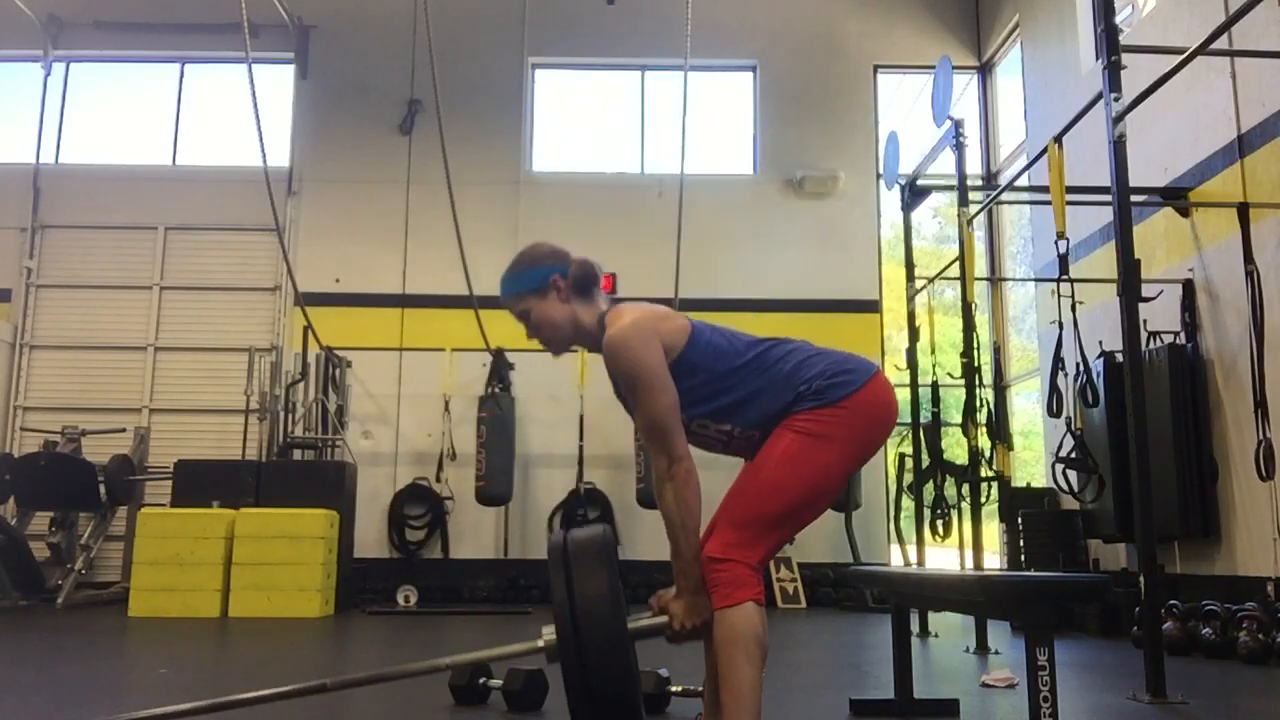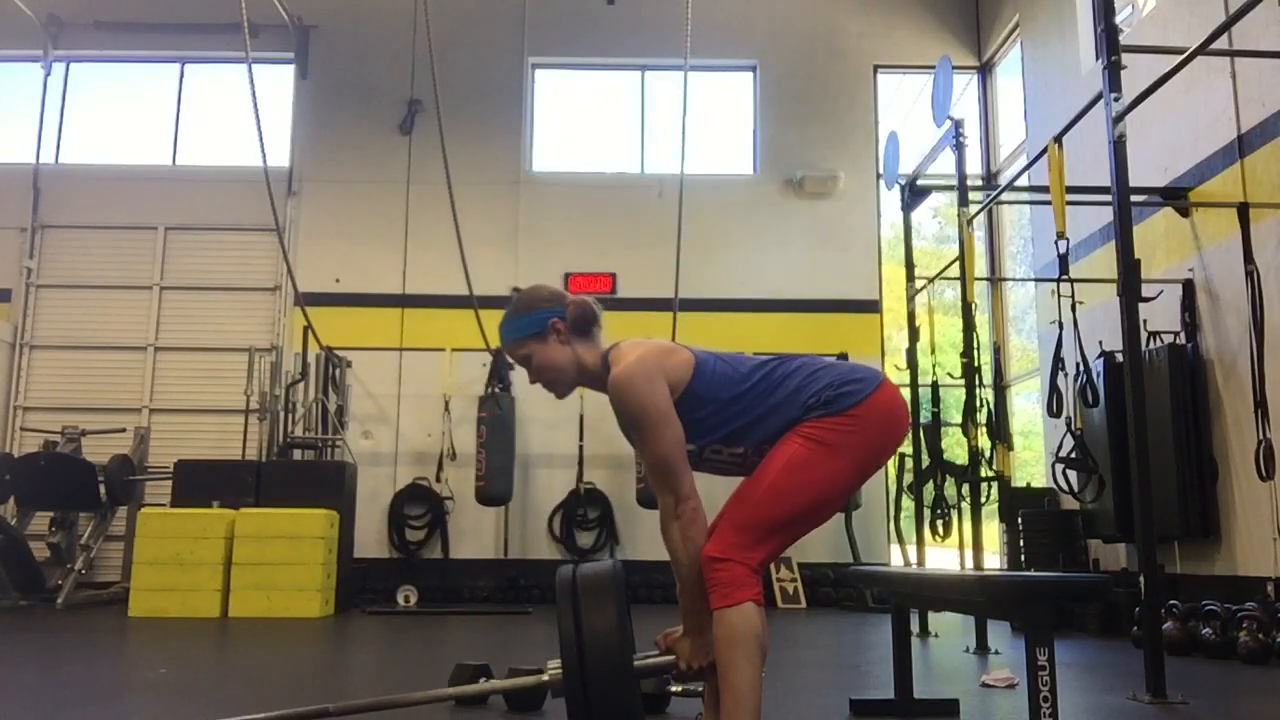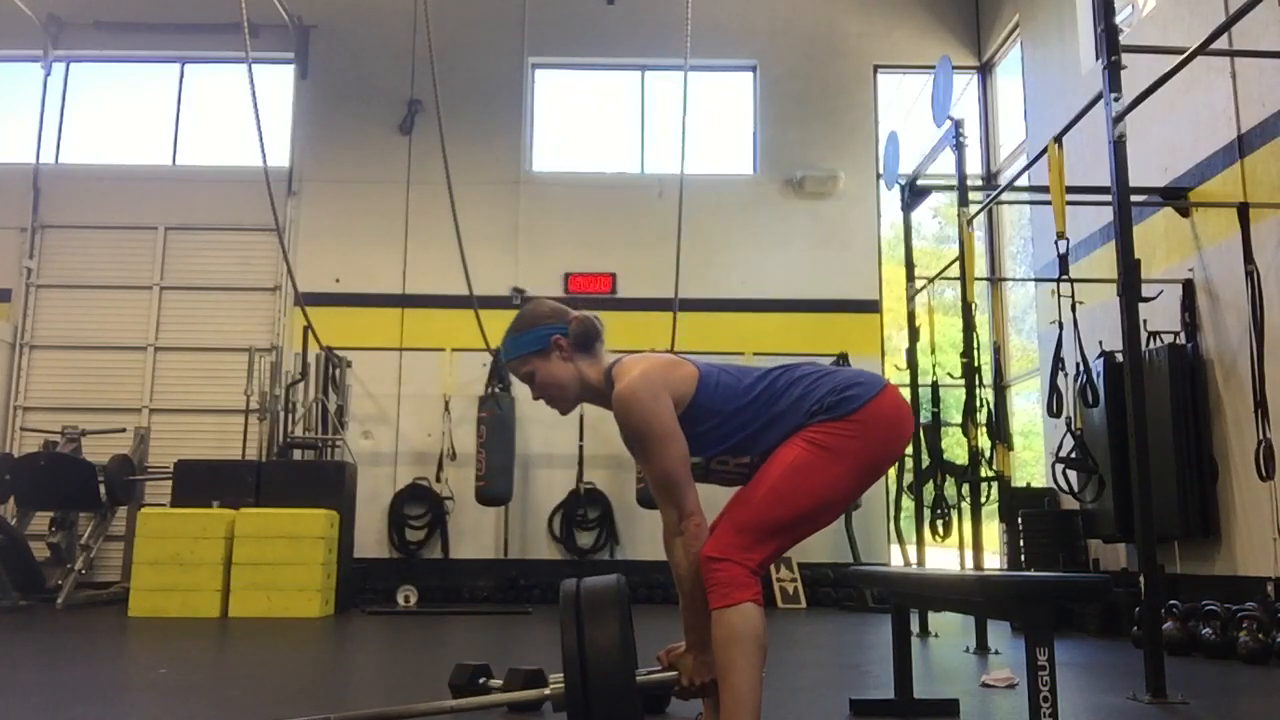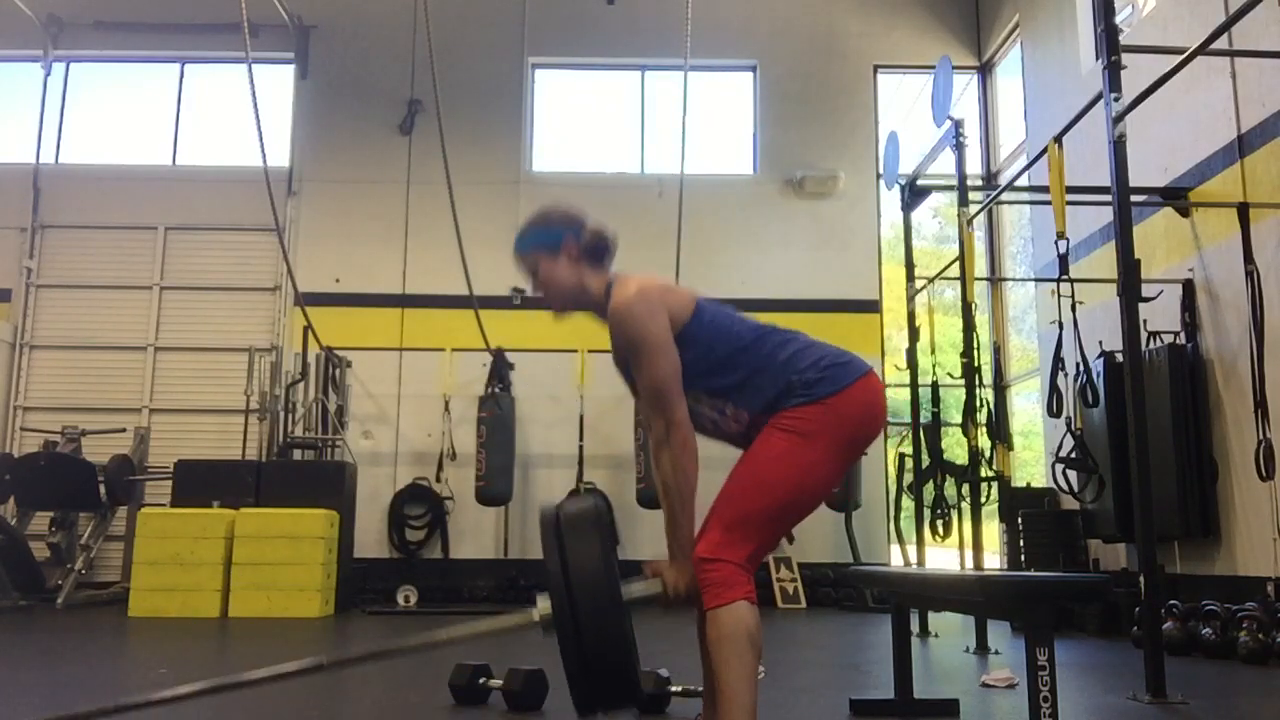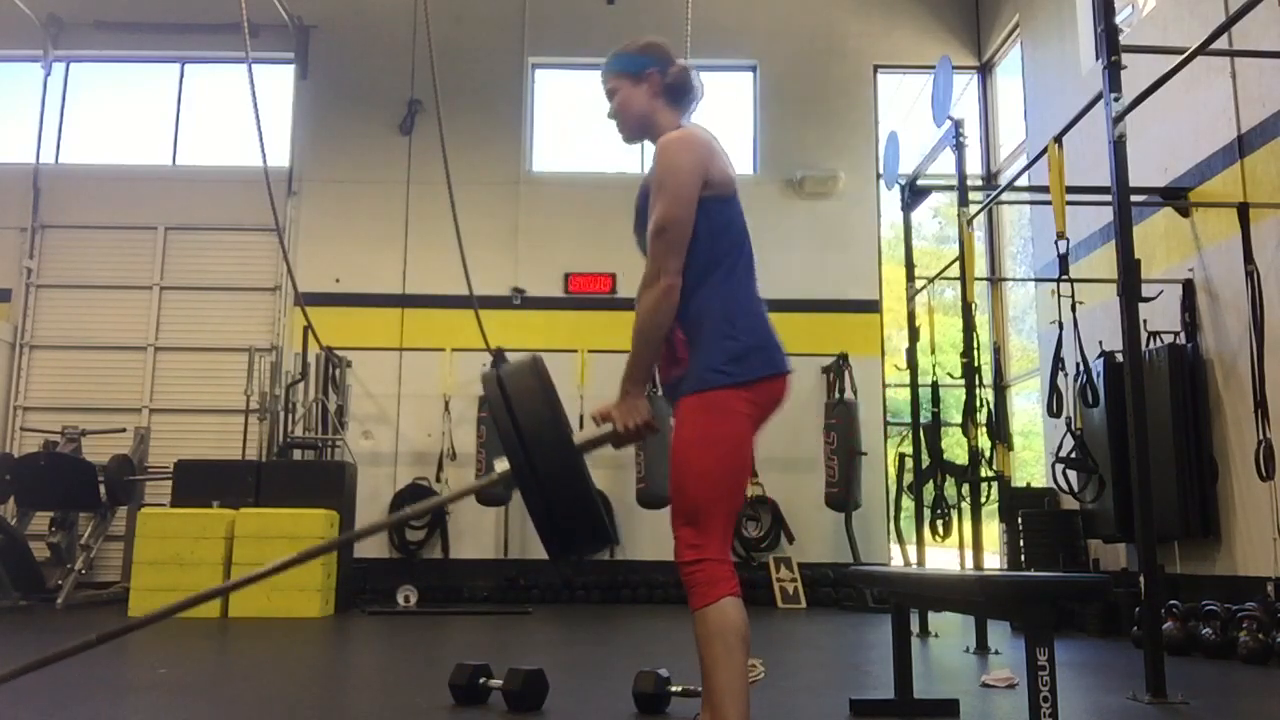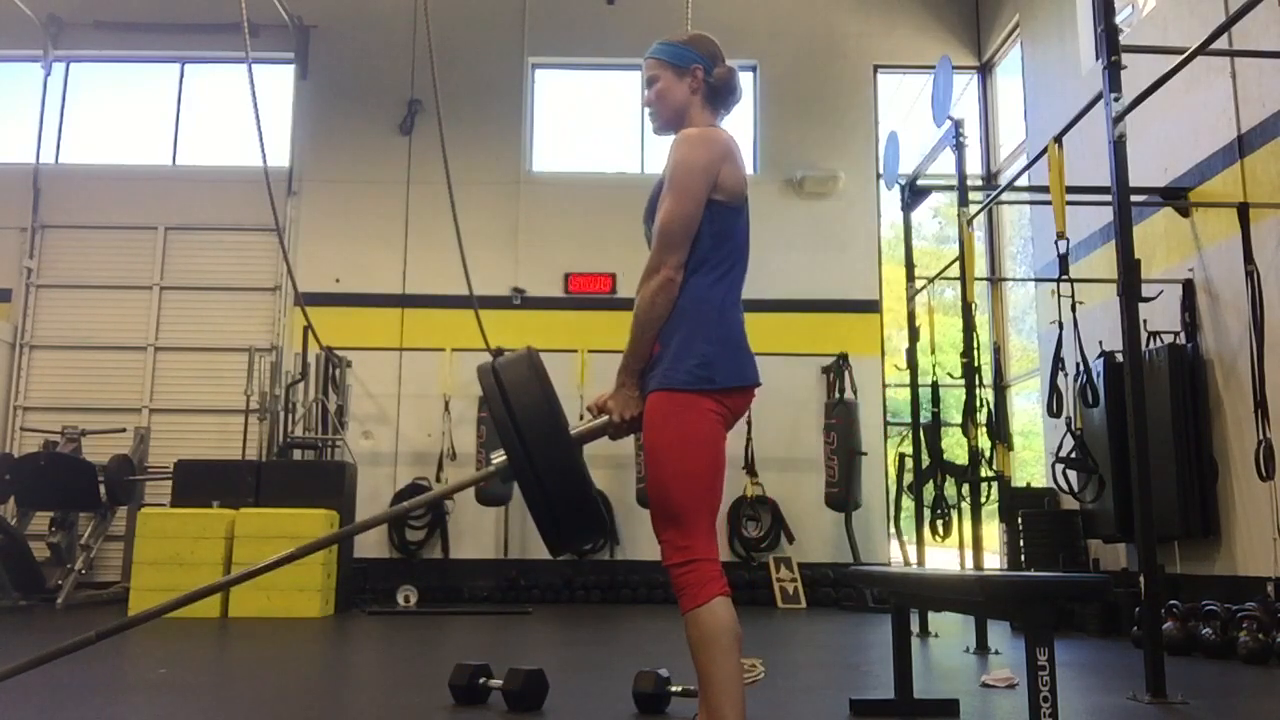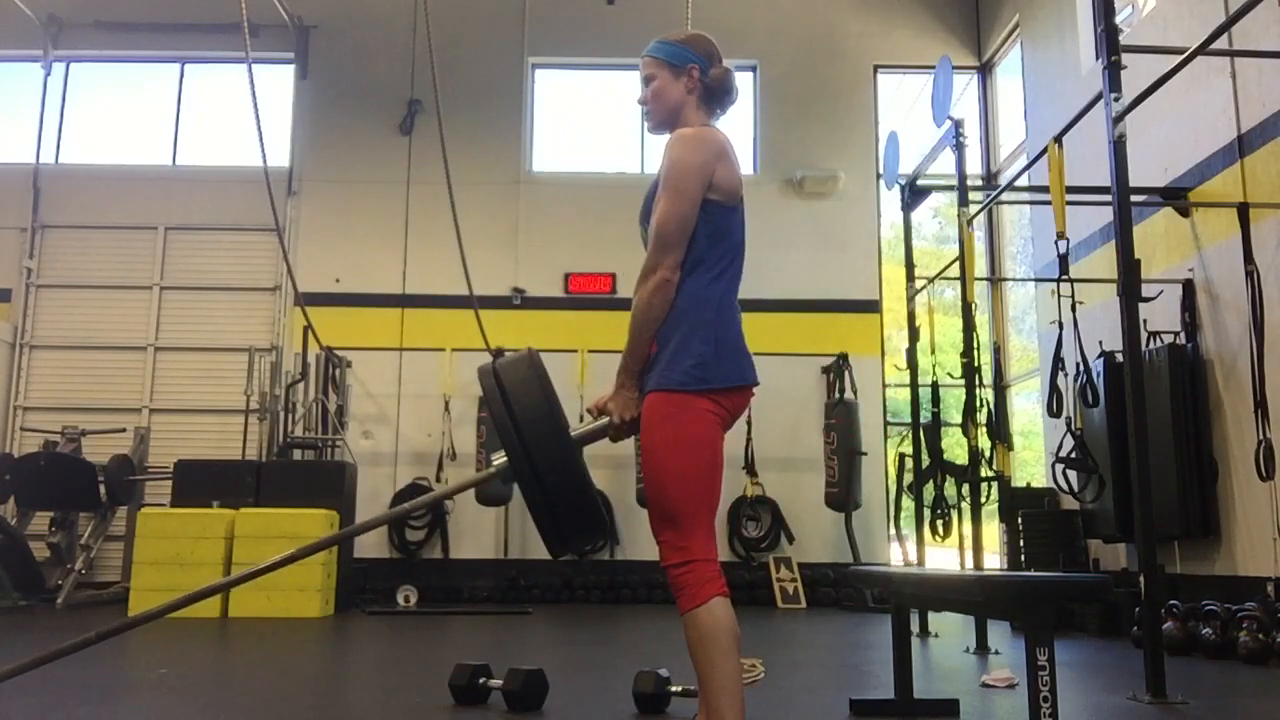
dt=0.4s
person 1, frame 1
left shoulder: (626, 336)
right shoulder: (624, 343)
left elbow: (678, 466)
right elbow: (666, 469)
left wrist: (691, 589)
right wrist: (689, 584)
left hip: (844, 401)
right hip: (836, 406)
left knee: (729, 561)
right knee: (724, 557)
person 1, frame 2
left shoulder: (630, 374)
right shoulder: (629, 380)
left elbow: (685, 506)
right elbow: (672, 507)
left wrist: (696, 631)
right wrist: (696, 626)
left hip: (854, 411)
right hip: (844, 416)
left knee: (729, 560)
right knee: (726, 554)
person 1, frame 3
left shoulder: (636, 389)
right shoulder: (631, 395)
left elbow: (689, 523)
right elbow: (678, 523)
left wrist: (698, 647)
right wrist: (698, 642)
left hip: (859, 417)
right hip: (850, 420)
left knee: (727, 561)
right knee: (725, 556)
person 1, frame 4
left shoulder: (634, 300)
right shoulder: (625, 316)
left elbow: (678, 434)
right elbow: (665, 435)
left wrist: (680, 550)
right wrist: (681, 550)
left hip: (829, 400)
right hip: (818, 405)
left knee: (721, 562)
right knee: (720, 560)
person 1, frame 5
left shoulder: (679, 147)
right shoulder: (684, 155)
left elbow: (663, 281)
right elbow: (673, 282)
left wrist: (631, 393)
right wrist: (640, 392)
left hip: (727, 369)
right hip: (725, 369)
left knee: (703, 556)
right knee: (703, 554)
person 1, frame 6
left shoulder: (700, 144)
right shoulder: (706, 153)
left elbow: (665, 273)
left wrist: (626, 383)
right wrist: (639, 384)
left hip: (694, 372)
right hip: (701, 369)
left knee: (692, 560)
right knee: (690, 556)
person 1, frame 7
left shoulder: (694, 144)
right shoulder: (702, 152)
left elbow: (662, 274)
left wrist: (625, 386)
right wrist: (636, 386)
left hip: (692, 373)
right hip: (699, 370)
left knee: (689, 560)
right knee: (688, 557)
